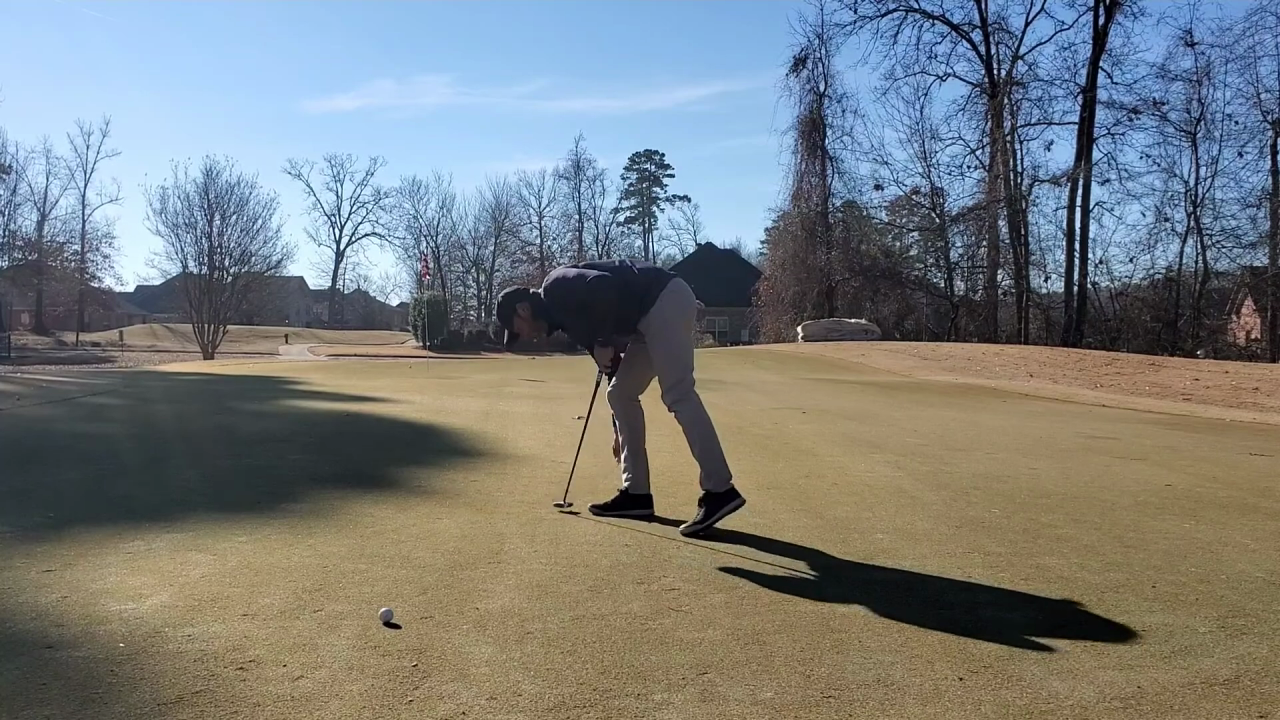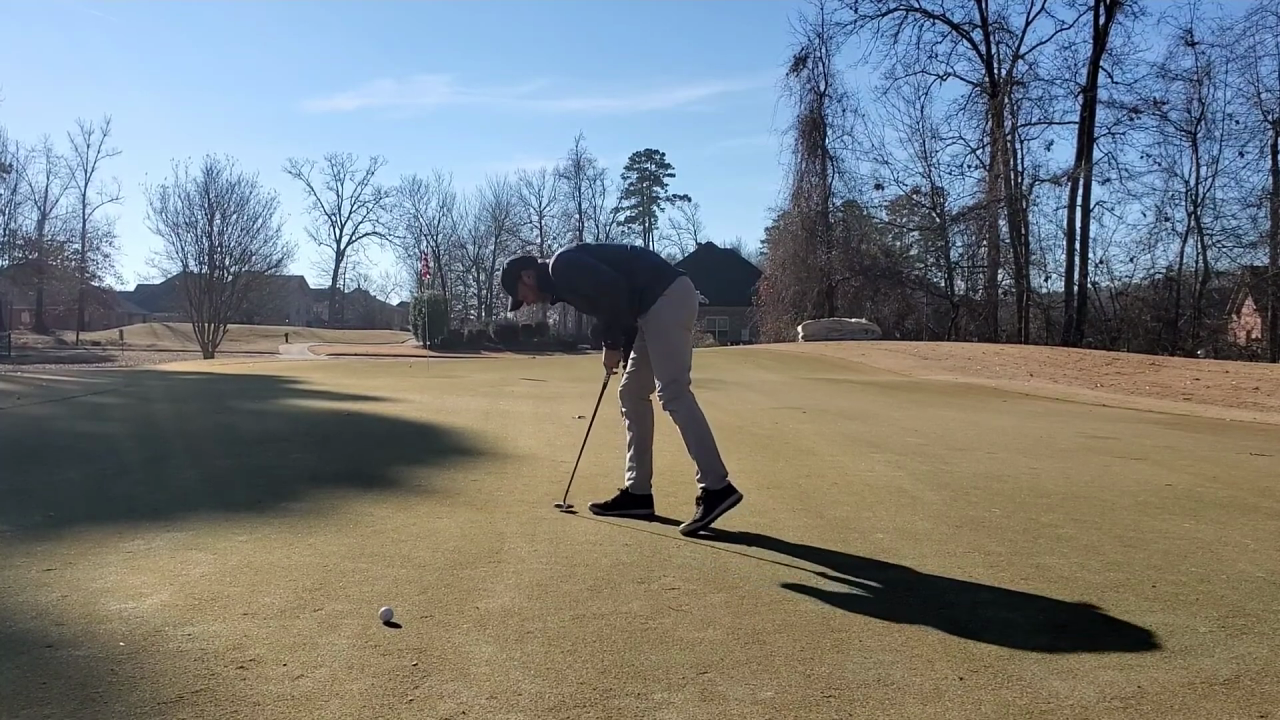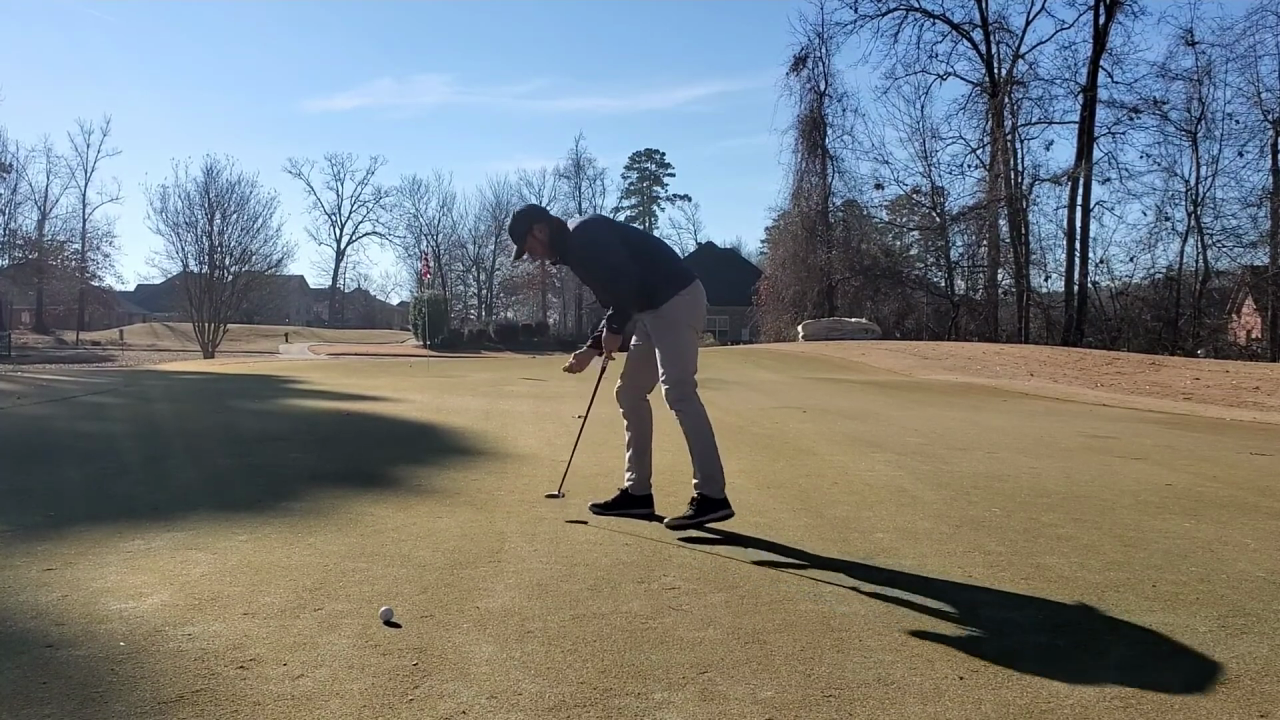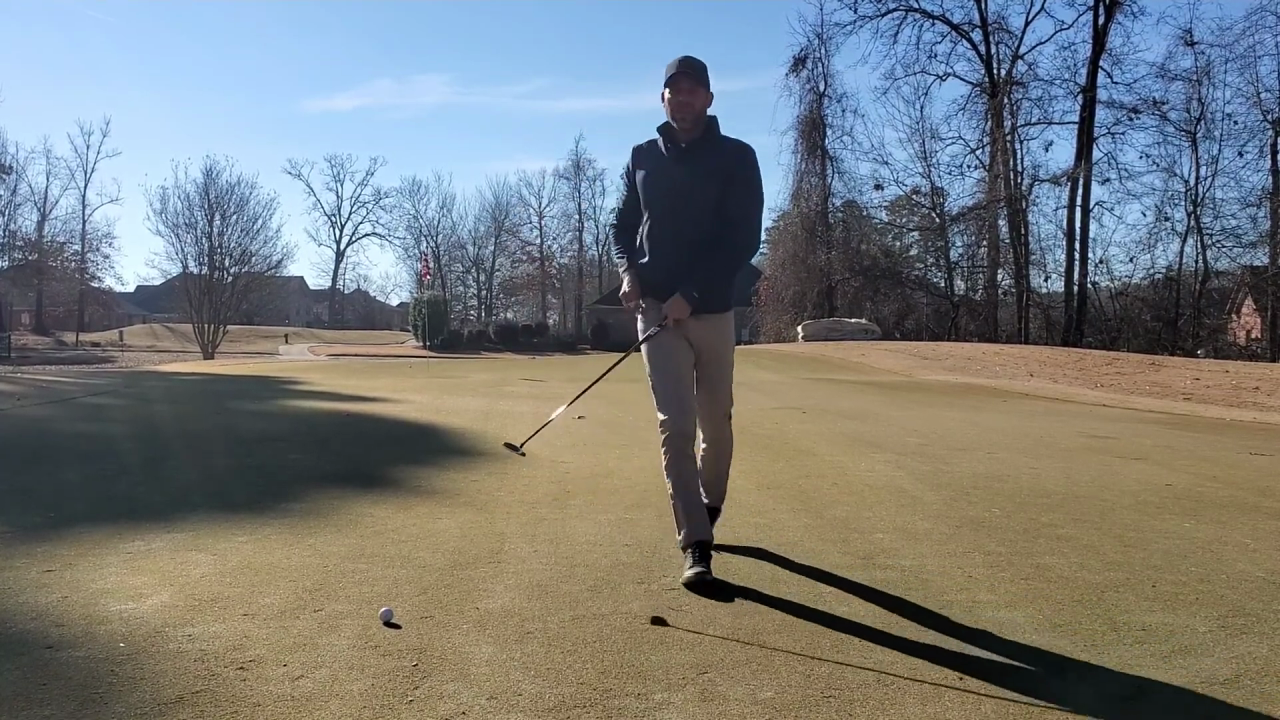
dt=1s
person 1, frame 1
left shoulder: (556, 290)
right shoulder: (566, 317)
left elbow: (603, 285)
right elbow: (610, 365)
left wrist: (603, 342)
right wrist: (621, 430)
left hip: (666, 301)
right hip: (650, 316)
left knee: (678, 395)
right knee: (620, 393)
left ankle: (719, 492)
right ankle: (636, 493)
person 1, frame 2
left shoulder: (562, 266)
right shoulder: (565, 283)
left elbow: (615, 289)
right elbow: (618, 314)
left wrist: (611, 345)
left hip: (667, 297)
right hip: (659, 304)
left knee: (672, 393)
right knee: (632, 393)
left ankle: (716, 488)
right ankle: (637, 492)
person 1, frame 3
left shoulder: (584, 233)
right shoulder: (574, 250)
left elbow: (628, 277)
right elbow: (618, 300)
left wrist: (614, 328)
right wrist: (592, 349)
left hip: (677, 298)
right hip: (655, 307)
left knee: (678, 391)
right knee: (630, 392)
left ankle: (712, 496)
right ankle: (638, 492)
person 1, frame 4
left shoulder: (736, 157)
right shoulder: (642, 158)
left elbow: (745, 241)
right elbow: (623, 226)
left wrist: (692, 294)
right wrist: (629, 273)
left hip: (713, 311)
right hip: (656, 308)
left knee: (714, 421)
right knee: (675, 424)
left ankle: (711, 501)
right ankle: (696, 545)
